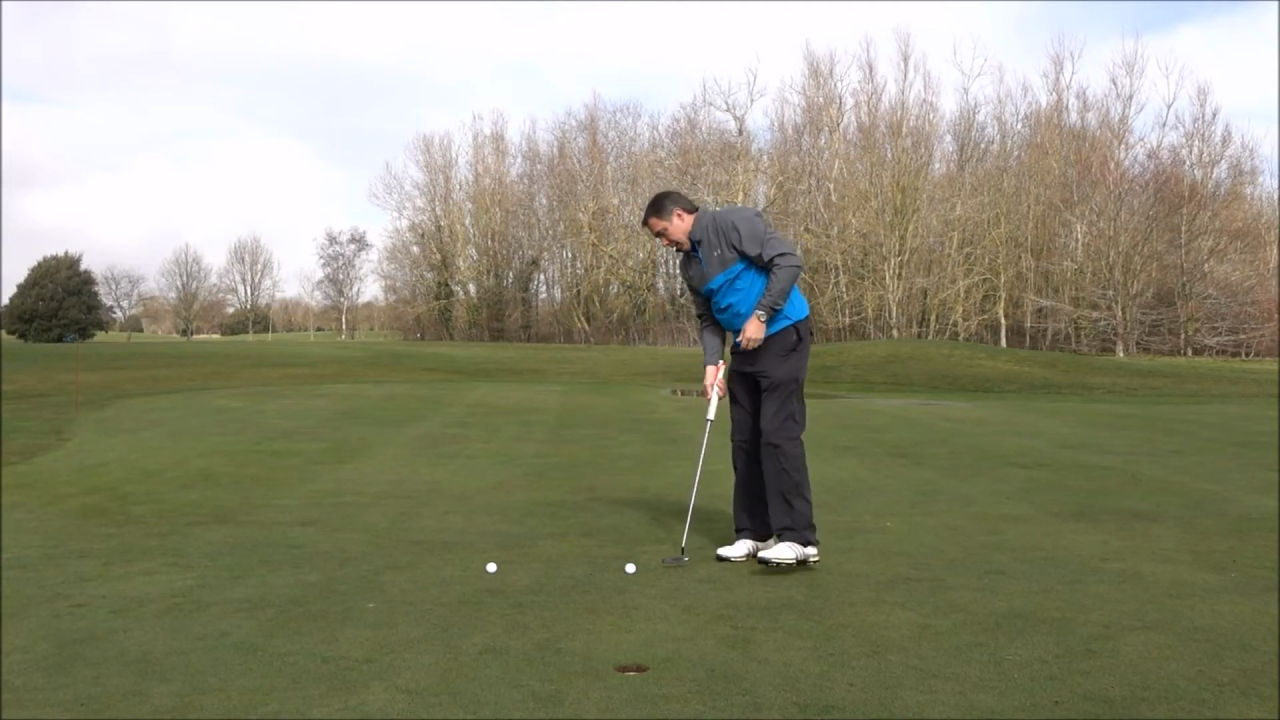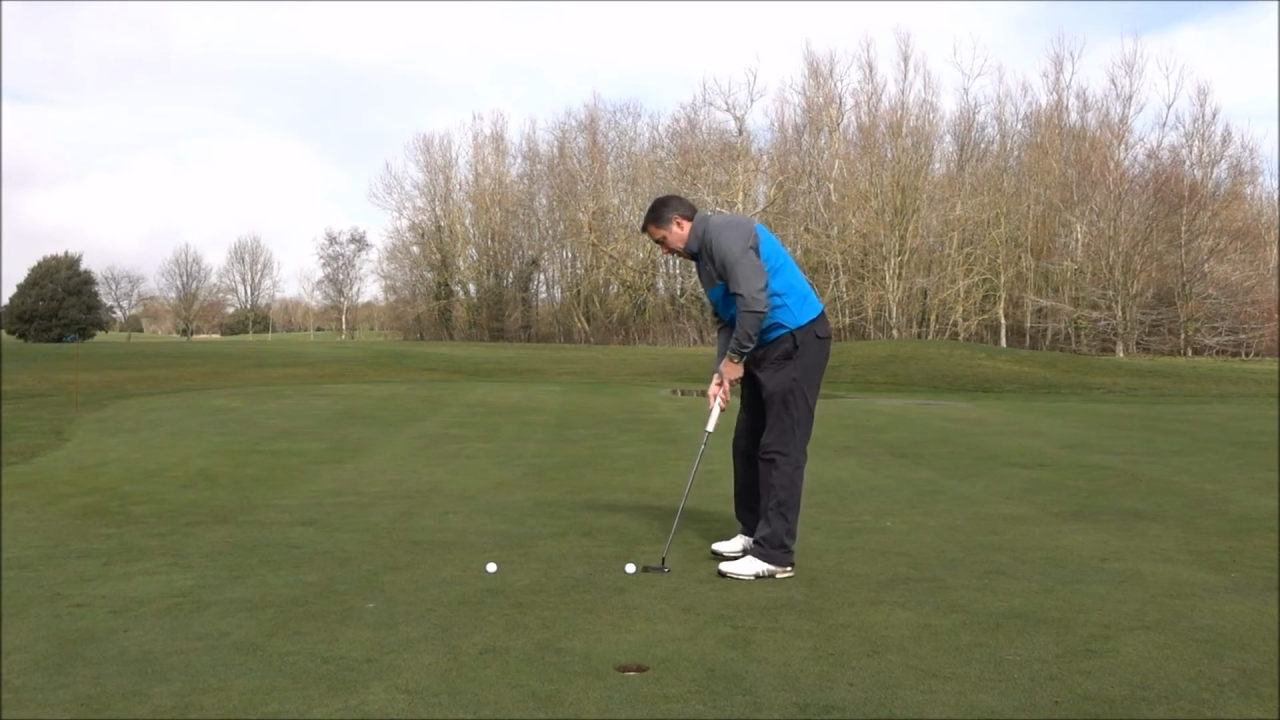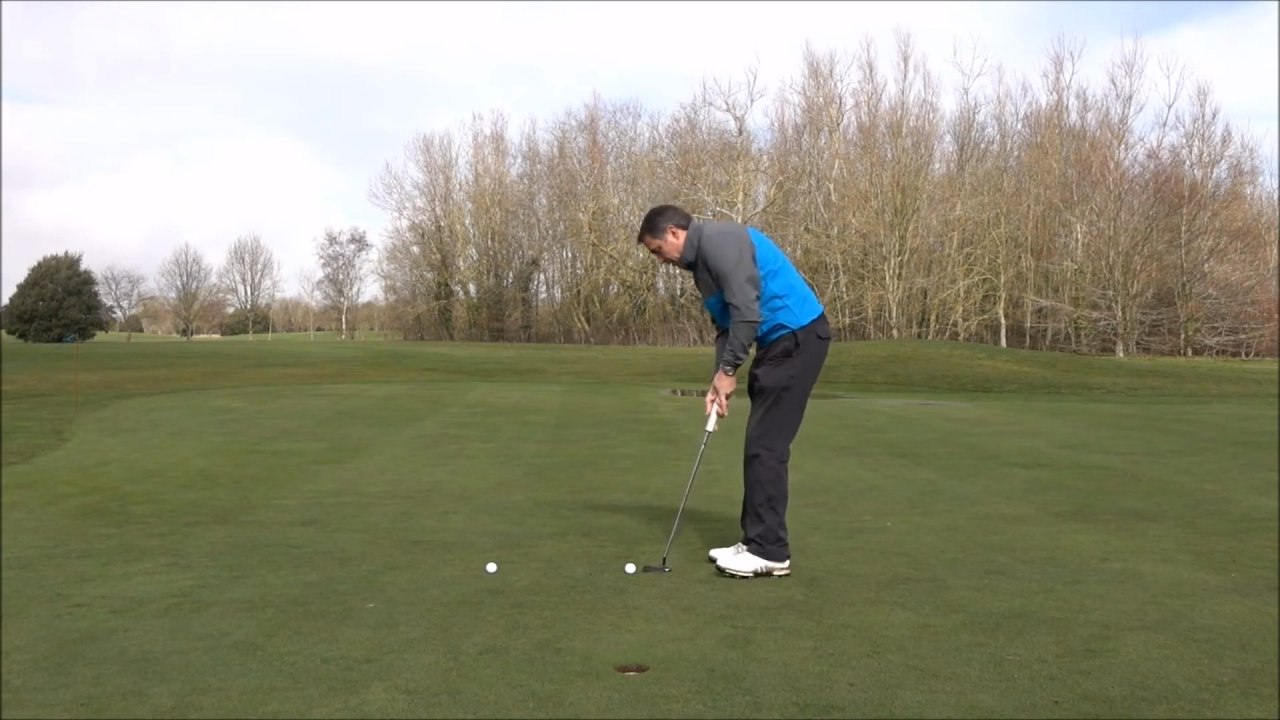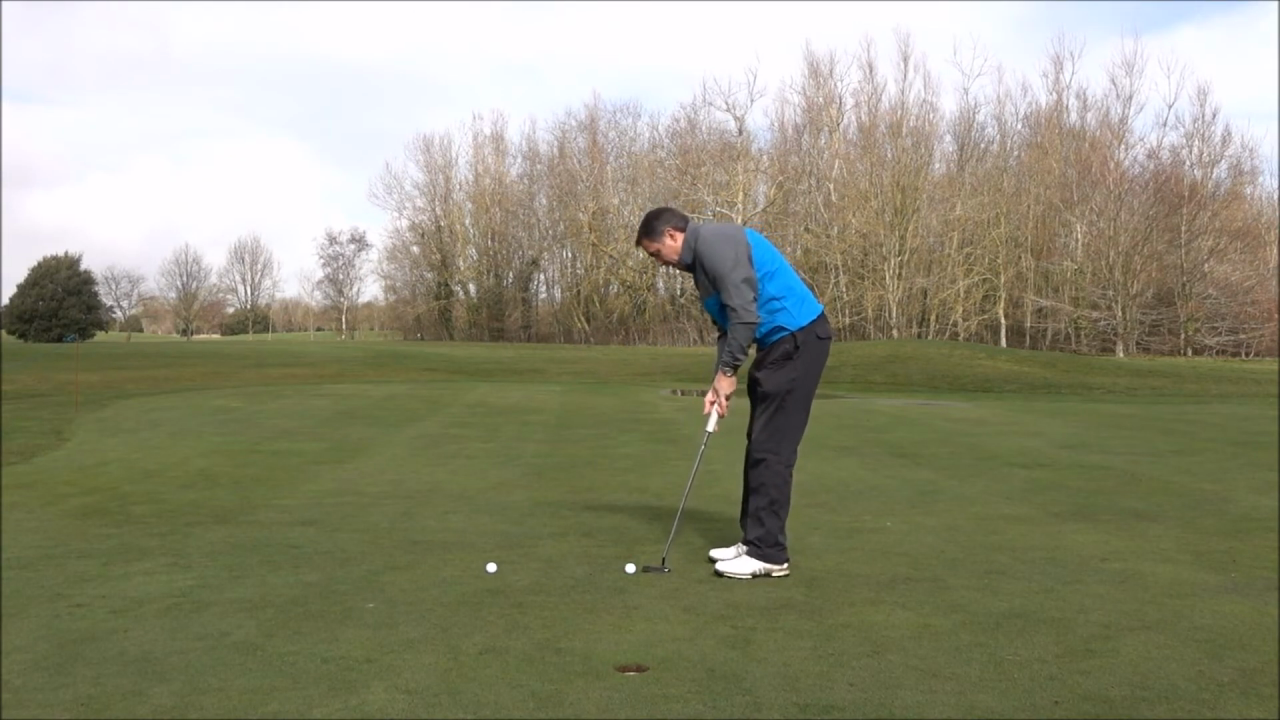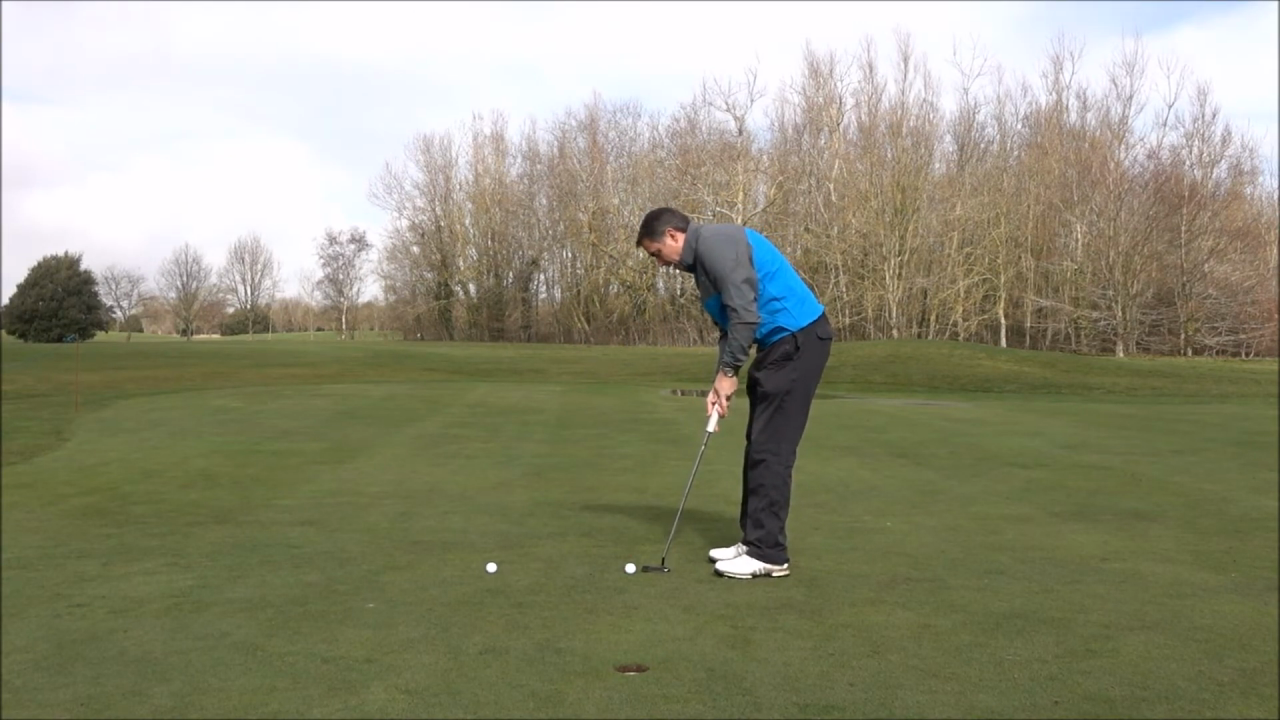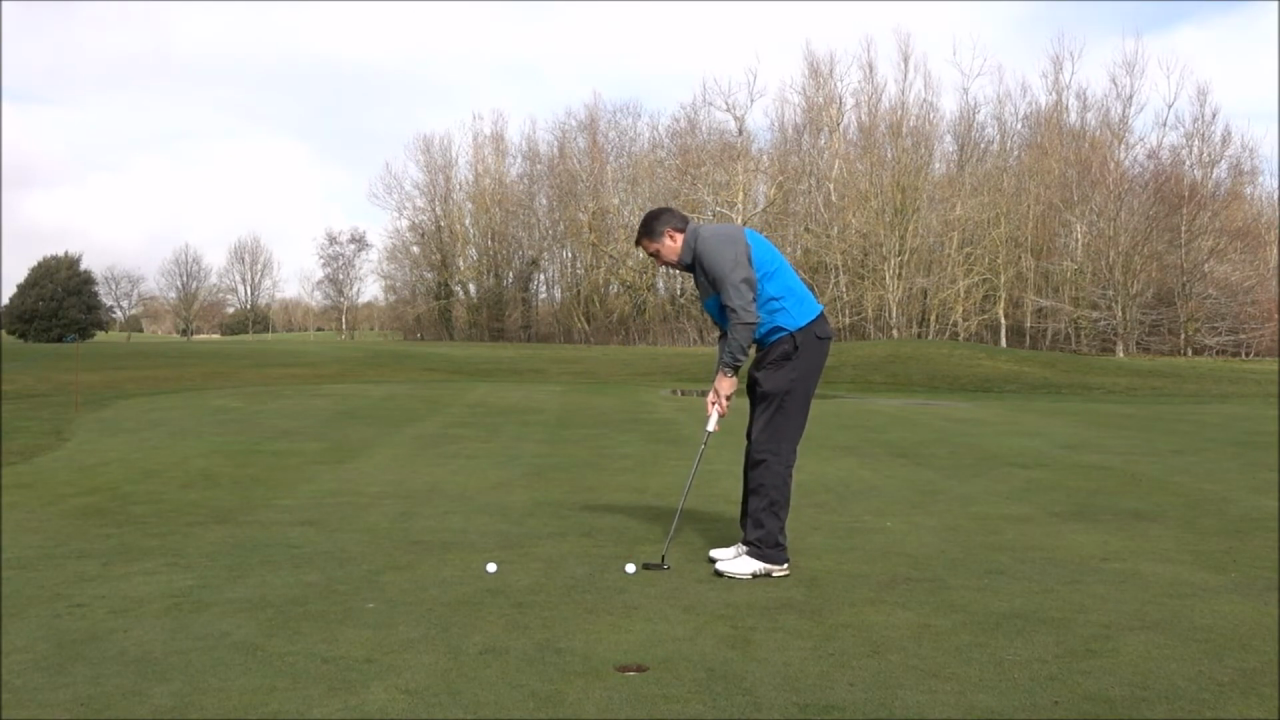
dt=0.5s
person 1, frame 1
left shoulder: (735, 222)
right shoulder: (689, 262)
left elbow: (788, 261)
right elbow: (708, 319)
left wrist: (760, 316)
right wrist: (711, 363)
left hip: (783, 336)
right hip: (746, 349)
left knee: (780, 434)
right knee: (745, 441)
left ankle: (798, 539)
right ankle: (754, 534)
person 1, frame 2
left shoulder: (724, 233)
right shoulder: (705, 255)
left elbow: (753, 301)
right elbow: (729, 318)
left wrist: (735, 358)
right wrist: (720, 372)
left hip: (796, 339)
right hip: (772, 343)
left knee: (780, 447)
right knee: (748, 442)
left ankle: (774, 555)
right ankle: (753, 532)
person 1, frame 3
left shoulder: (718, 240)
right shoulder: (702, 262)
left elbow: (747, 311)
right elbow: (727, 324)
left wrist: (728, 371)
right wrist: (718, 380)
left hip: (797, 336)
right hip: (781, 341)
left knee: (766, 442)
right knee: (760, 442)
left ankle: (770, 551)
right ankle: (757, 541)
person 1, frame 4
left shoulder: (714, 242)
right shoulder: (701, 259)
left elbow: (745, 312)
right elbow: (729, 322)
left wrist: (727, 371)
right wrist: (719, 381)
left hip: (797, 337)
right hip: (782, 341)
left knee: (771, 447)
right knee: (760, 445)
left ankle: (769, 553)
right ankle: (755, 541)
person 1, frame 5
left shoulder: (715, 243)
right shoulder: (703, 260)
left elbow: (745, 313)
right elbow: (730, 323)
left wrist: (727, 372)
right wrist: (721, 382)
left hip: (797, 338)
right hip: (781, 342)
left knee: (770, 447)
right knee: (759, 445)
left ankle: (769, 553)
right ankle: (754, 541)
person 1, frame 6
left shoulder: (713, 243)
right shoulder: (702, 260)
left elbow: (744, 313)
right elbow: (731, 321)
left wrist: (727, 372)
right wrist: (721, 381)
left hip: (796, 338)
right hip: (782, 341)
left knee: (770, 448)
right knee: (759, 445)
left ankle: (769, 554)
right ankle: (755, 542)
